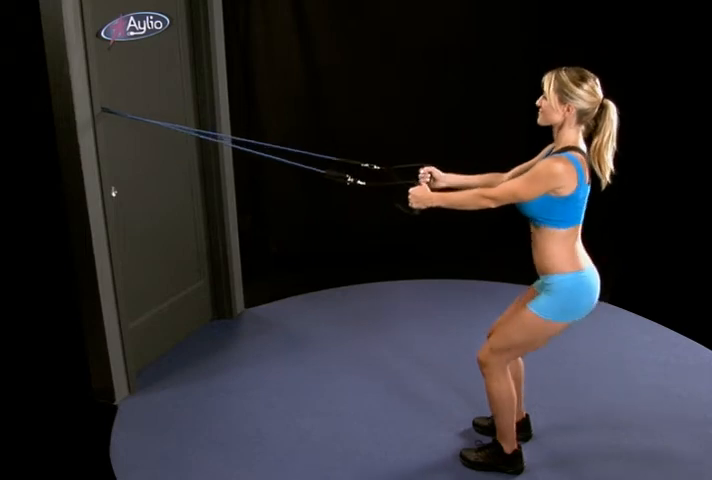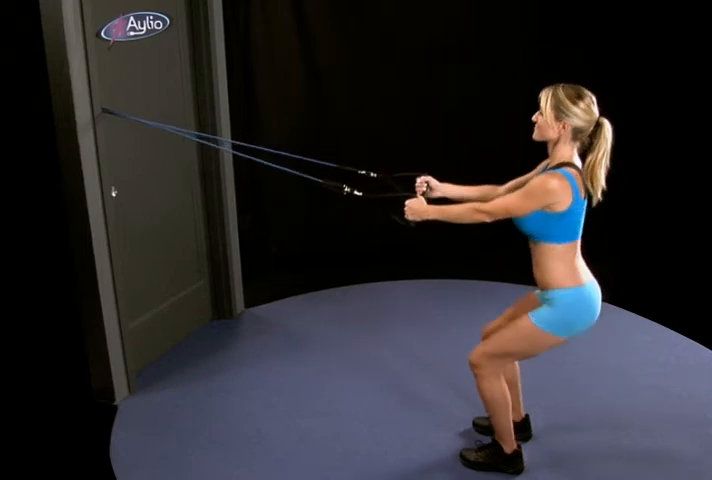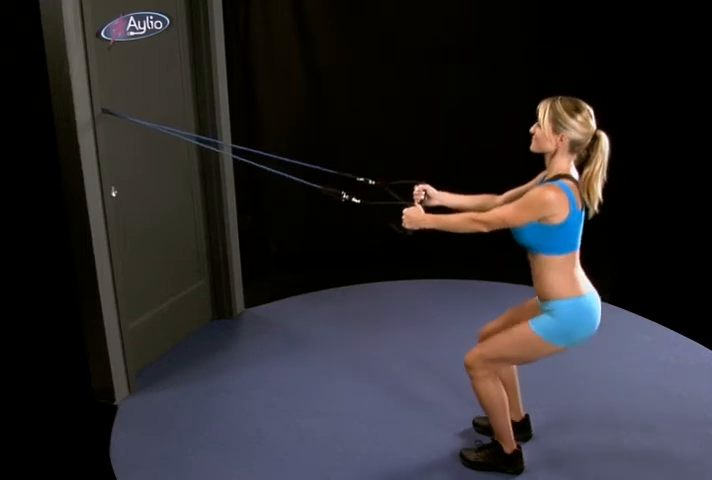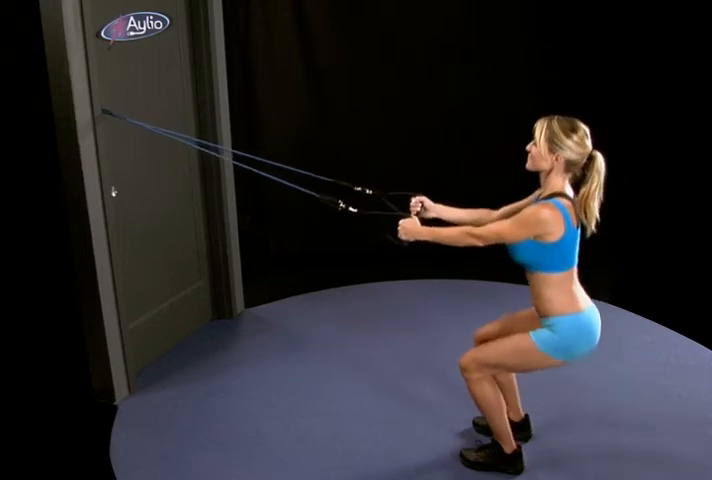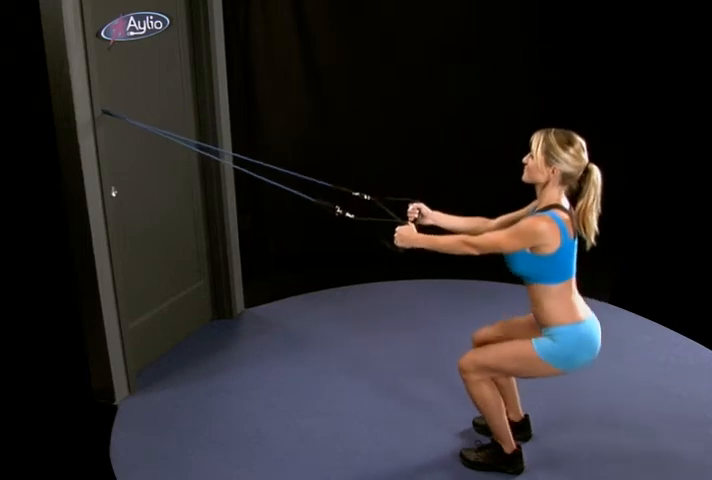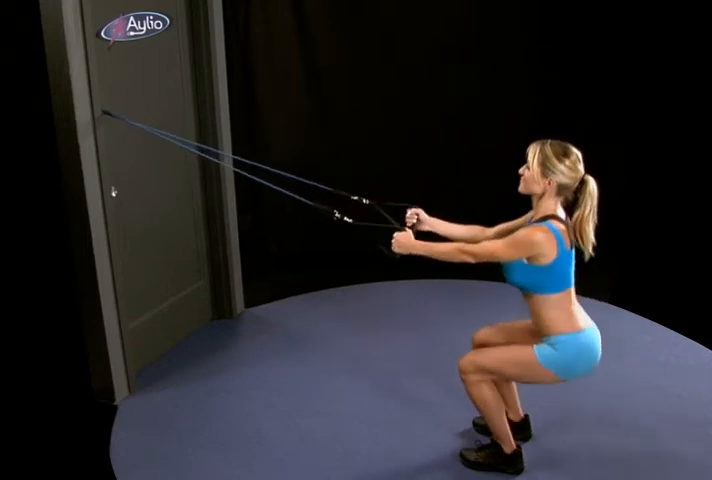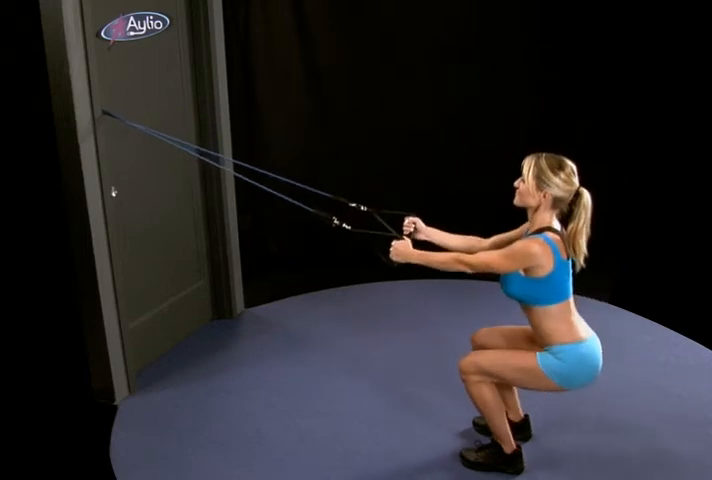
dt=0.1s
person 1, frame 1
left shoulder: (560, 167)
right shoulder: (562, 153)
left elbow: (491, 198)
right elbow: (503, 179)
left wrist: (432, 199)
right wrist: (447, 179)
left hip: (567, 288)
right hip: (563, 280)
left knee: (491, 358)
right knee: (500, 338)
left ankle: (507, 452)
right ankle: (516, 419)
person 1, frame 2
left shoulder: (555, 184)
right shoulder: (558, 169)
left elbow: (486, 212)
right elbow: (499, 192)
left wrist: (428, 211)
right wrist: (443, 189)
left hip: (568, 304)
right hip: (565, 293)
left knee: (482, 360)
right knee: (494, 338)
left ankle: (507, 452)
right ankle: (517, 419)
person 1, frame 3
left shoulder: (552, 196)
right shoulder: (556, 180)
left elbow: (484, 222)
right elbow: (496, 201)
left wrist: (425, 220)
right wrist: (441, 197)
left hip: (568, 313)
right hip: (564, 302)
left knee: (477, 362)
right knee: (490, 338)
left ankle: (507, 452)
right ankle: (516, 420)
person 1, frame 4
left shoulder: (547, 214)
right shoulder: (552, 197)
left elbow: (478, 237)
right elbow: (492, 217)
left wrist: (420, 233)
right wrist: (436, 210)
left hip: (568, 330)
right hip: (565, 317)
left knee: (472, 364)
right knee: (484, 339)
left ankle: (507, 452)
right ankle: (515, 420)
person 1, frame 5
left shoulder: (543, 226)
right shoulder: (549, 209)
left elbow: (475, 246)
right elbow: (490, 226)
left wrist: (417, 240)
right wrist: (434, 217)
left hip: (568, 340)
right hip: (564, 326)
left knee: (471, 366)
right knee: (483, 340)
left ankle: (507, 452)
right ankle: (516, 420)
person 1, frame 6
left shoulder: (539, 237)
right shoulder: (545, 218)
left elbow: (471, 254)
right elbow: (486, 234)
left wrist: (414, 246)
right wrist: (431, 223)
left hip: (569, 350)
right hip: (566, 335)
left knee: (470, 366)
right knee: (482, 340)
left ankle: (507, 453)
right ankle: (516, 421)
person 1, frame 7
left shoulder: (535, 249)
right shoulder: (541, 229)
left elbow: (468, 264)
right elbow: (483, 245)
left wrist: (412, 255)
right wrist: (428, 233)
left hip: (571, 359)
right hip: (565, 343)
left knee: (471, 368)
right knee: (482, 340)
left ankle: (507, 452)
right ankle: (516, 422)
